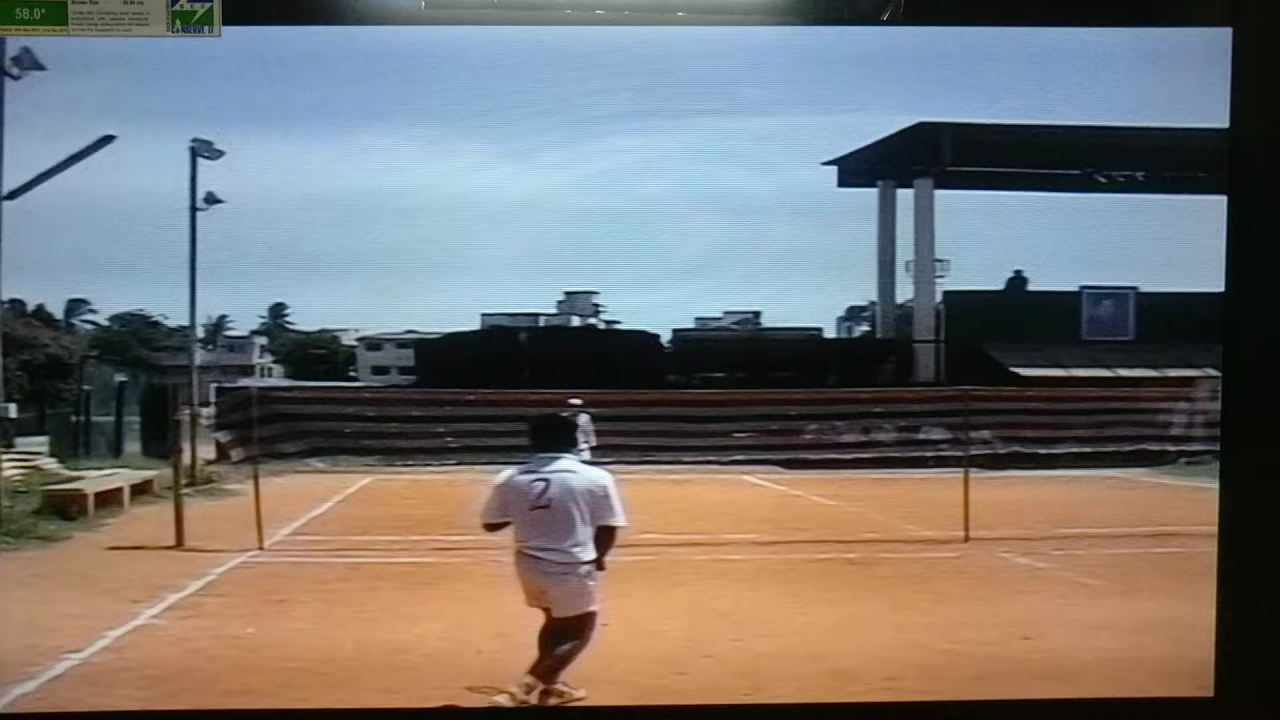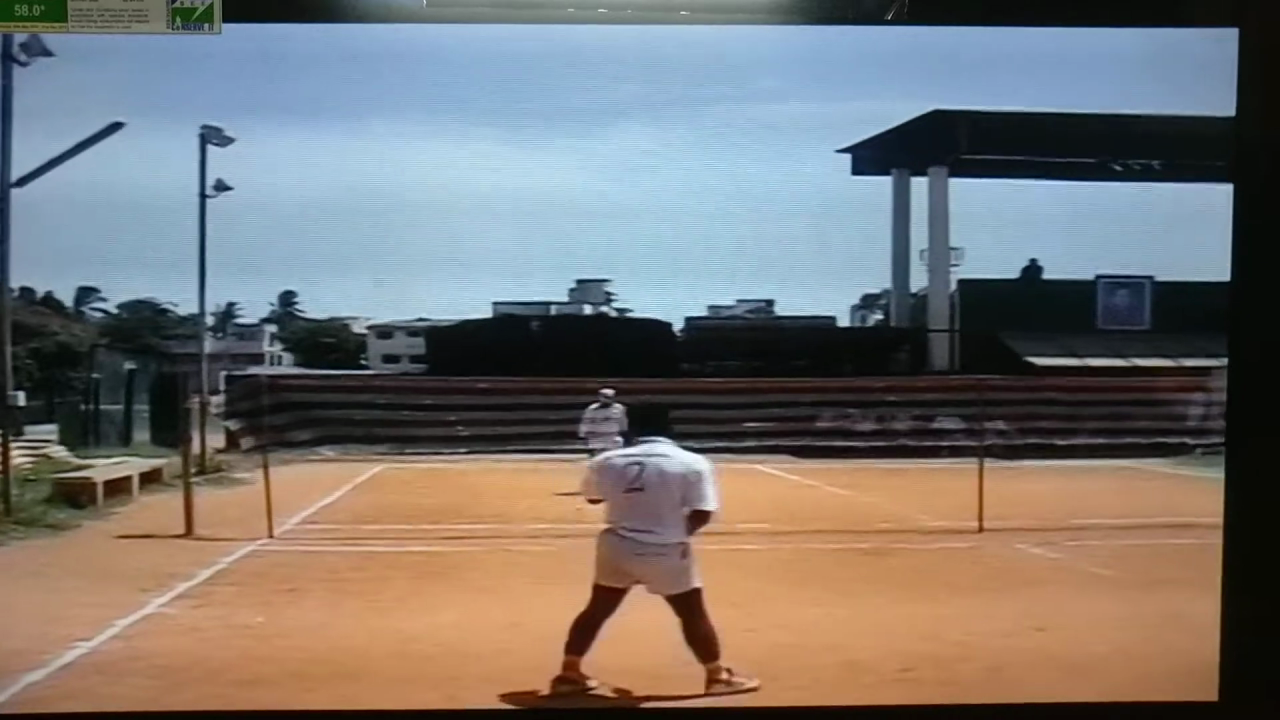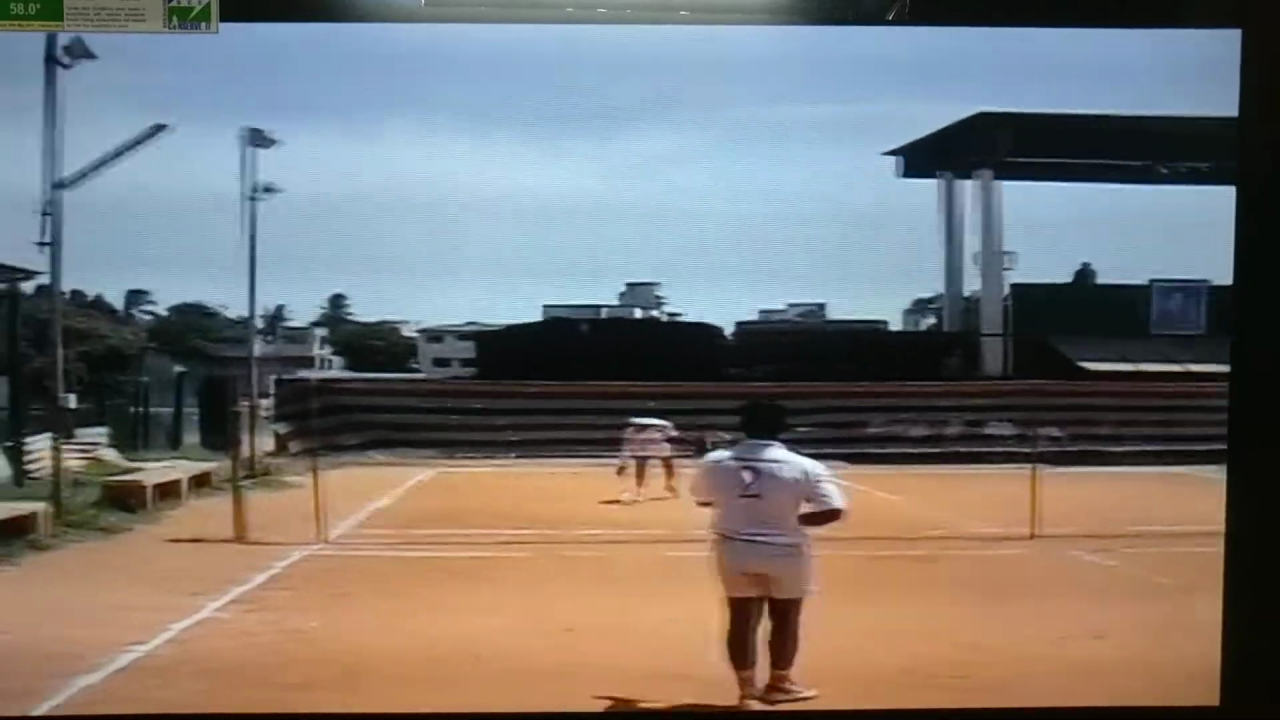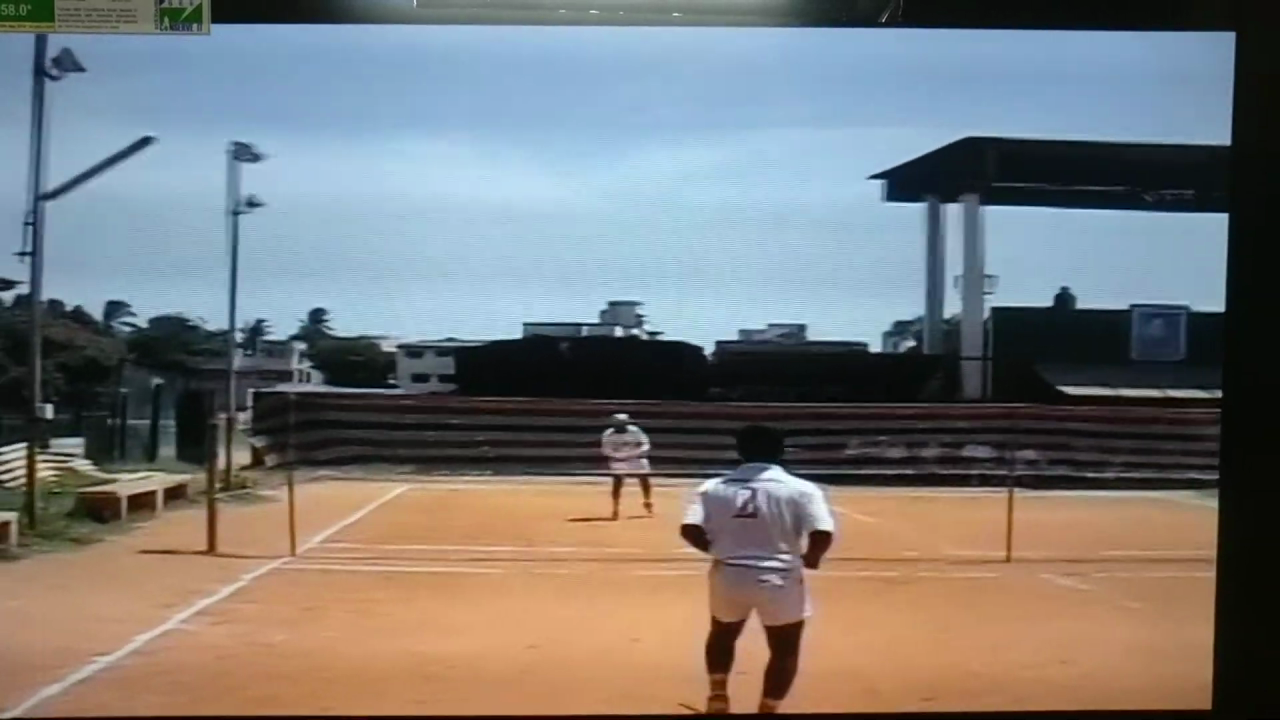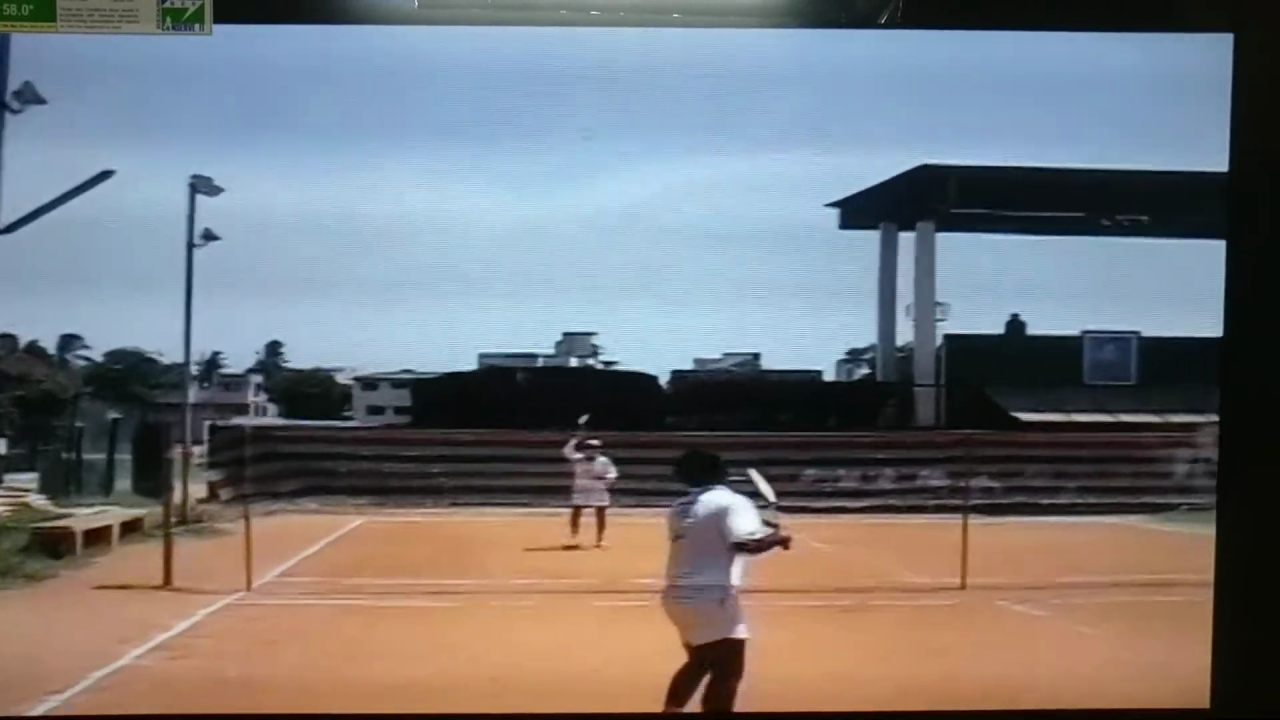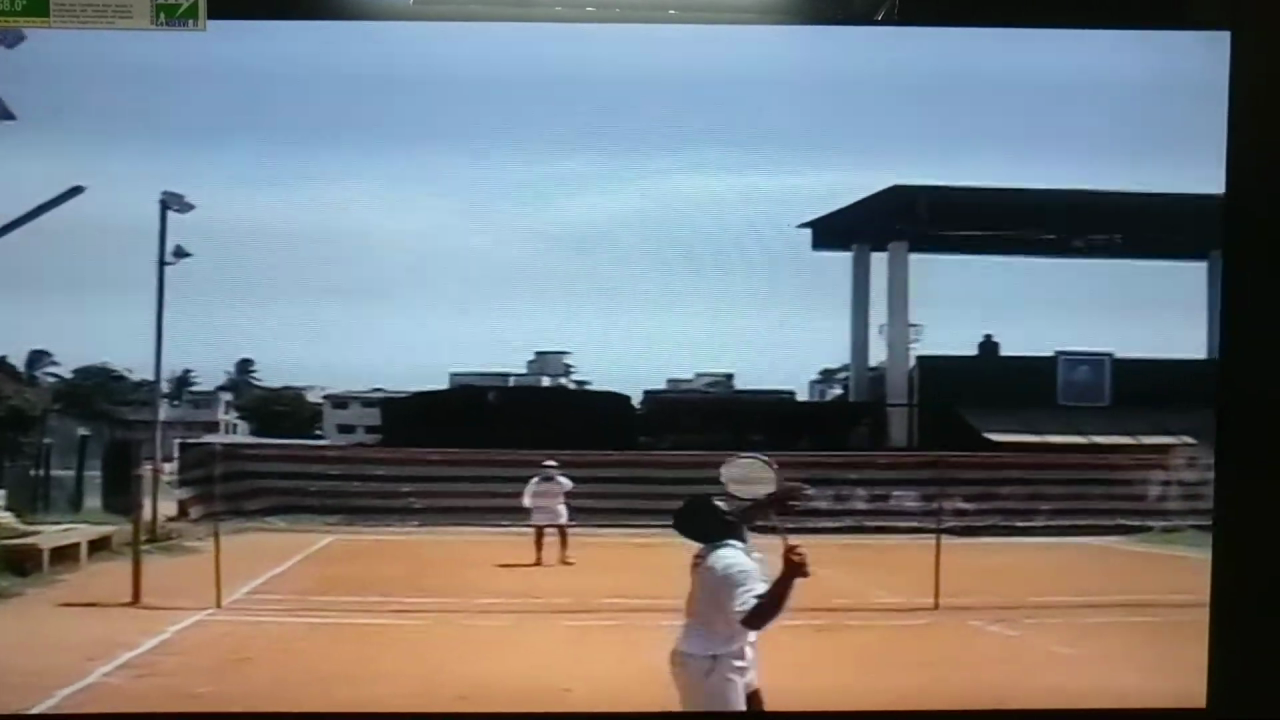
dt=0.5s
person 1, frame 1
left shoulder: (510, 480)
right shoulder: (596, 478)
left elbow: (490, 524)
right elbow: (608, 529)
right wrist: (596, 559)
left hip: (530, 566)
right hip: (573, 569)
left knee: (555, 624)
right knee: (574, 639)
left ankle: (549, 688)
right ankle: (521, 693)
person 1, frame 2
left shoulder: (608, 460)
right shoulder: (693, 463)
left elbow: (593, 496)
right elbow: (702, 514)
right wrist: (678, 534)
left hip: (614, 546)
right hip: (663, 552)
left knee: (597, 610)
right knee: (694, 614)
left ankle: (568, 674)
right ankle: (718, 676)
person 1, frame 3
left shoulder: (715, 462)
right shoulder: (805, 467)
left elbow: (703, 499)
right elbow: (834, 511)
right wrist: (798, 519)
left hip: (733, 550)
right hip: (783, 552)
left knee: (742, 622)
right knee: (785, 619)
left ankle: (748, 692)
right ankle: (779, 683)
person 1, frame 4
left shoulder: (712, 488)
right shoulder: (801, 489)
left elbow: (690, 530)
right elbow: (822, 535)
left wrist: (719, 550)
right wrist: (810, 558)
left hip: (728, 576)
right hip: (778, 579)
left knee: (722, 635)
right knee: (785, 650)
left ankle: (718, 698)
right ankle: (767, 710)
person 1, frame 5
left shoulder: (679, 508)
right shoulder: (731, 503)
right elbow: (747, 544)
right wrist: (777, 536)
left hip: (678, 596)
right hip: (710, 596)
left knee: (702, 661)
right knee: (728, 671)
left ankle: (669, 714)
person 1, frame 6
left shoulder: (715, 551)
right shoulder: (734, 562)
left elbow: (740, 519)
right elbow: (754, 619)
left wrist: (769, 502)
right wrist: (789, 575)
left hip: (713, 658)
right hip: (712, 664)
